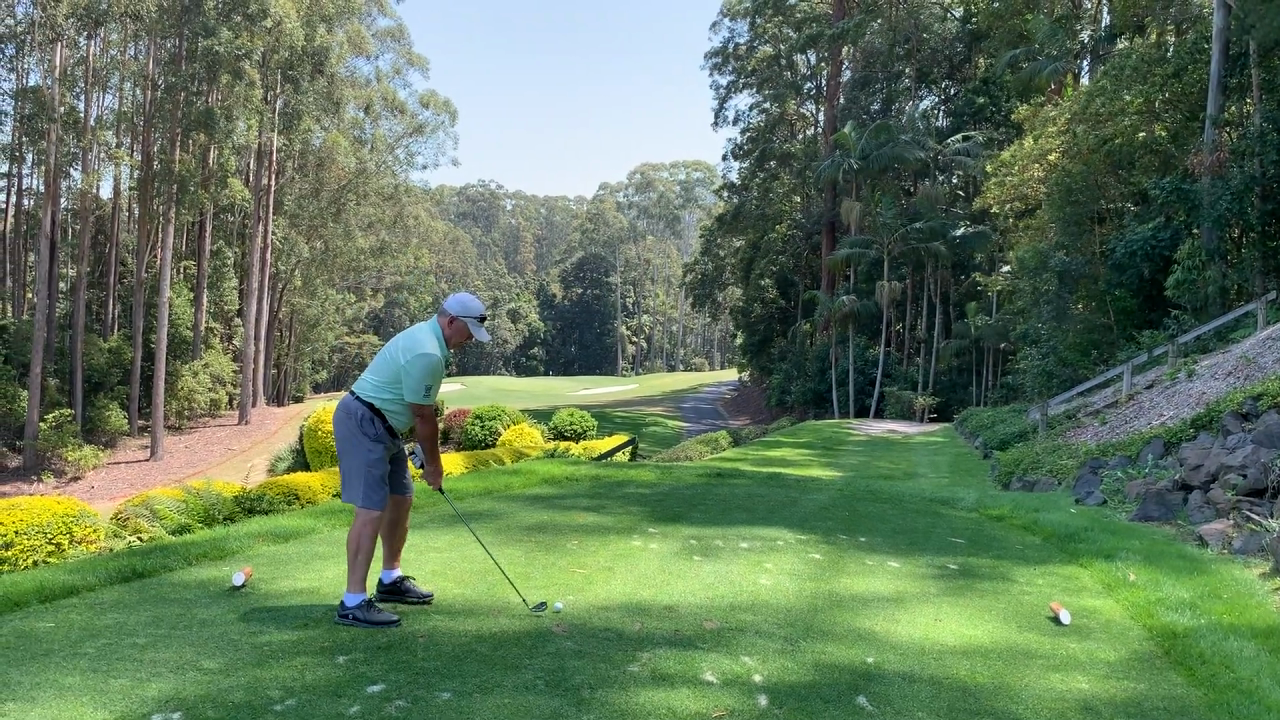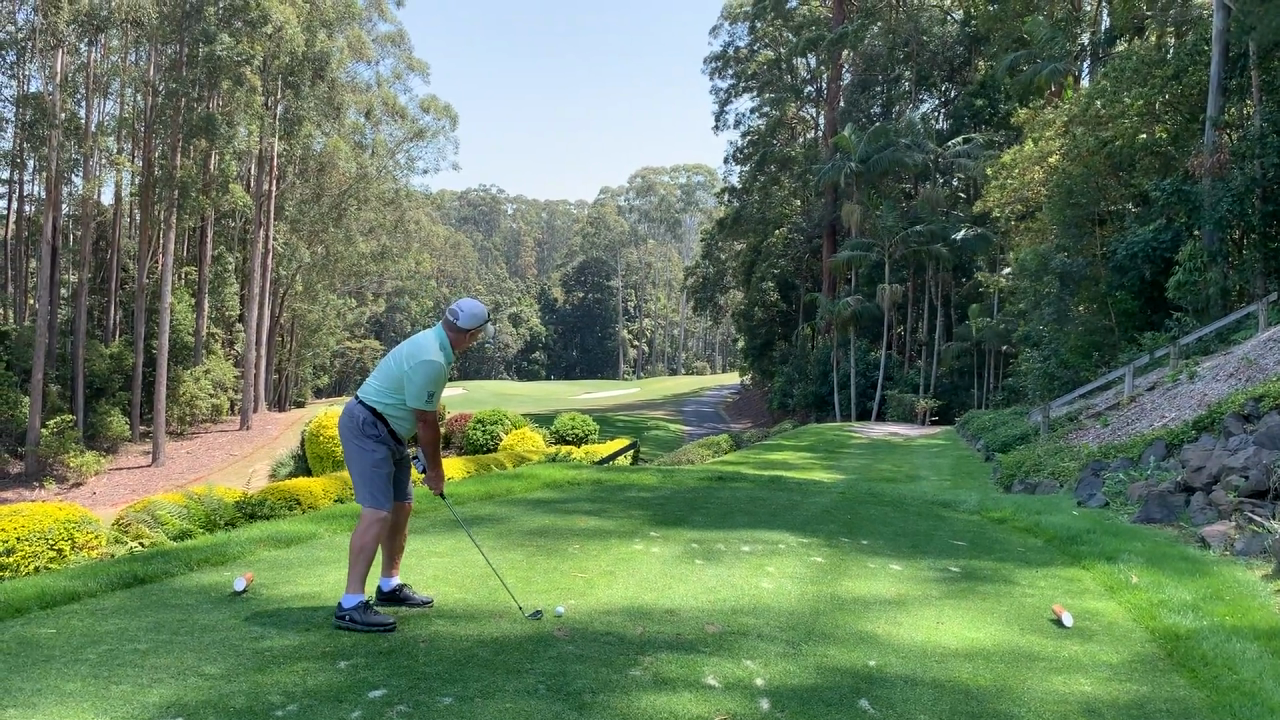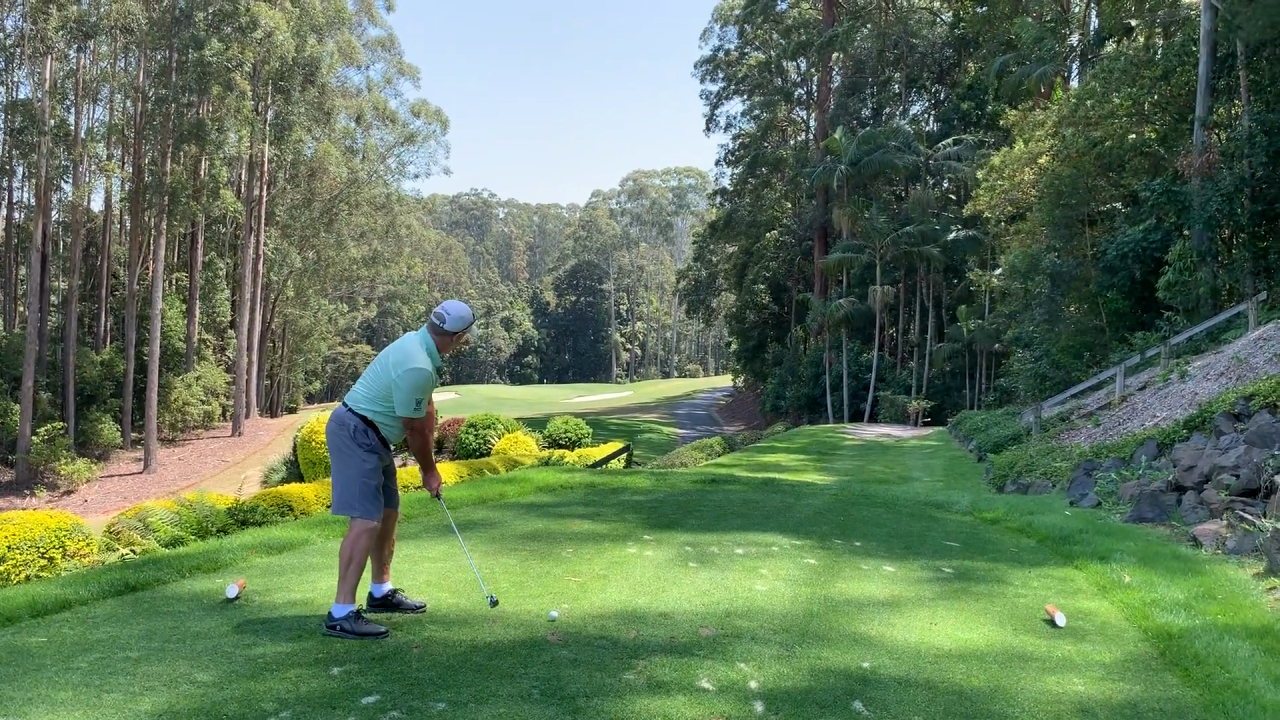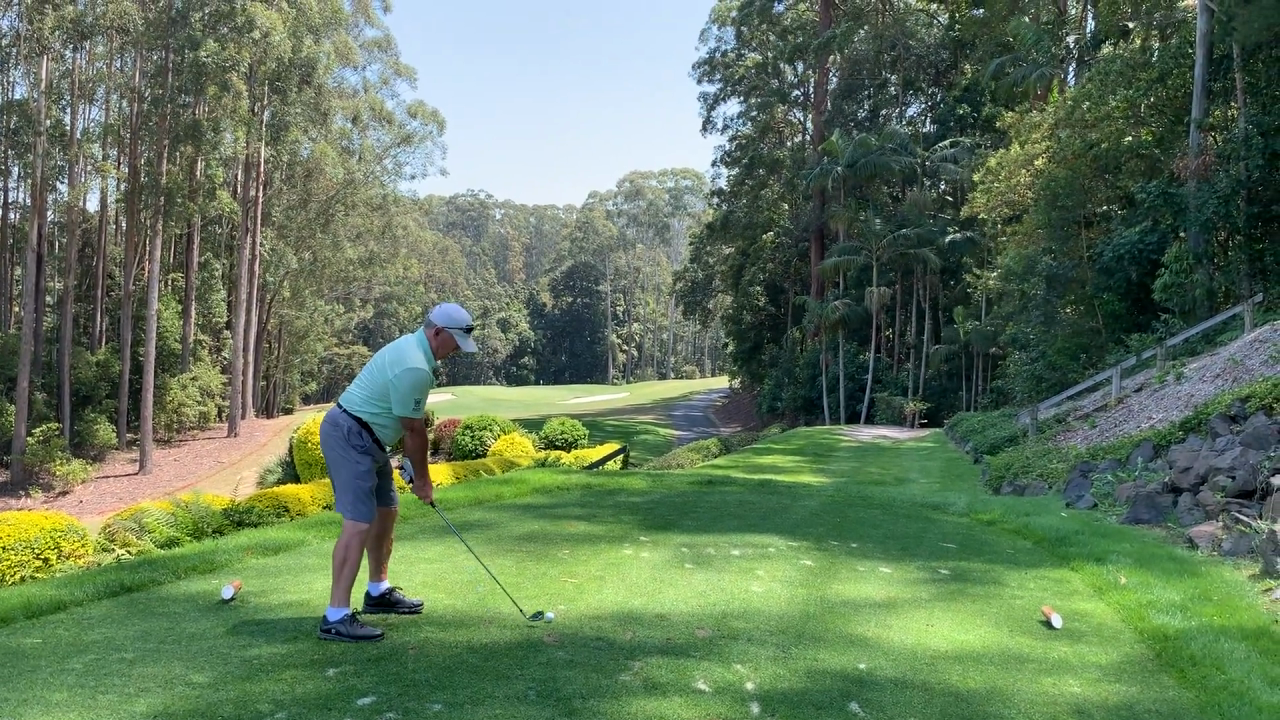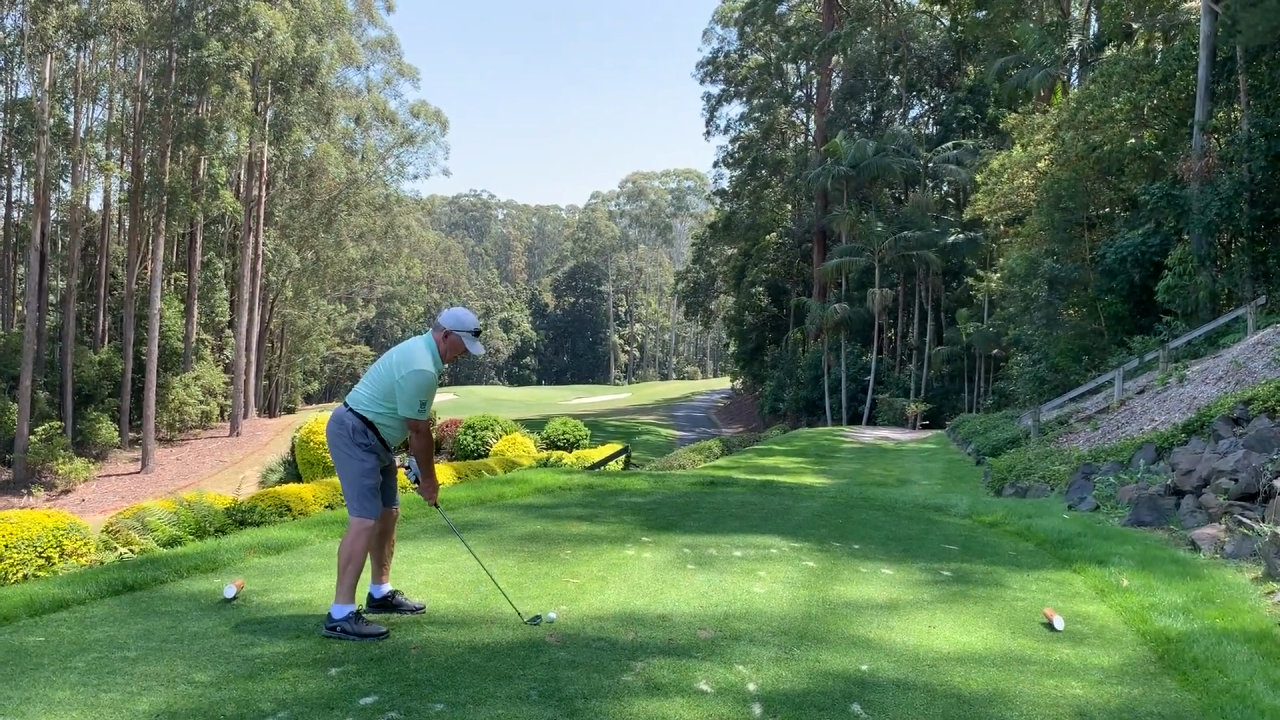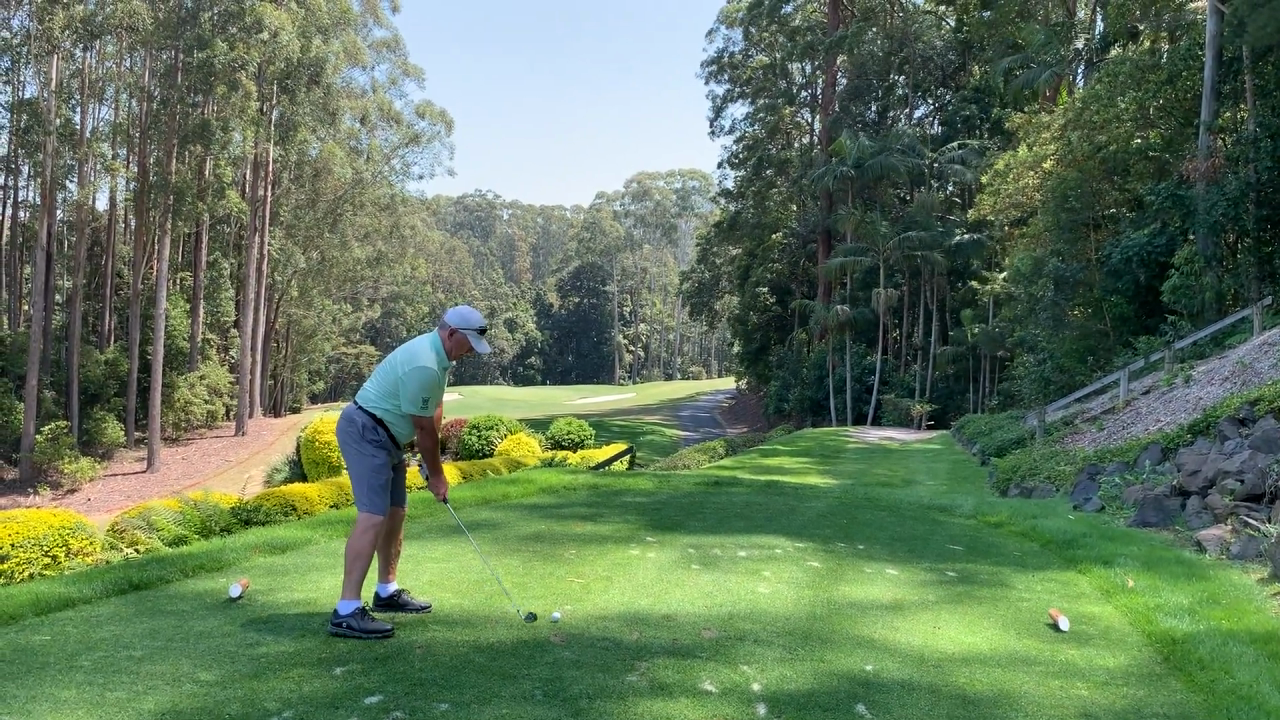
dt=0.5s
person 1, frame 1
left shoulder: (429, 337)
right shoulder: (426, 353)
left elbow: (423, 412)
right elbow: (423, 416)
left wrist: (423, 448)
right wrist: (433, 464)
left hip: (381, 425)
right hip: (363, 423)
left knee: (400, 499)
right knee: (372, 510)
left ankle: (391, 579)
right ankle: (353, 603)
person 1, frame 2
left shoulder: (434, 343)
right shoulder: (430, 360)
left elbow: (427, 416)
right elbow: (426, 421)
left wrist: (427, 455)
right wrist: (435, 469)
left hip: (386, 431)
right hip: (367, 428)
left knee: (400, 506)
right knee: (377, 512)
left ankle: (390, 586)
right ankle: (351, 603)
person 1, frame 3
left shoulder: (420, 346)
right shoulder: (416, 367)
left elbow: (425, 409)
right elbow: (414, 428)
left wrist: (429, 458)
right wrist: (429, 471)
left hip: (370, 436)
right hip: (356, 435)
left knee: (387, 513)
right knee: (366, 521)
left ankle: (381, 592)
right ankle: (341, 614)
person 1, frame 4
left shoulder: (416, 347)
right shoulder: (414, 368)
left elbow: (411, 424)
right elbow: (414, 430)
left wrist: (410, 461)
right wrist: (423, 479)
left hip: (365, 438)
right hip: (350, 436)
left knee: (385, 511)
right knee: (359, 523)
left ankle: (378, 591)
right ankle: (336, 617)
person 1, frame 5
left shoulder: (421, 348)
right shoulder: (421, 370)
left elbow: (417, 426)
right elbow: (419, 431)
left wrist: (417, 461)
right wrist: (429, 480)
left hip: (370, 436)
right hip: (355, 435)
left knee: (386, 513)
right knee: (364, 519)
left ankle: (380, 594)
right ankle: (341, 614)
person 1, frame 6
left shoulder: (436, 352)
right shoulder: (423, 366)
left elbow: (434, 412)
right elbow: (424, 428)
left wrist: (428, 462)
right wrist: (437, 475)
left hip: (383, 436)
right hip: (366, 432)
left knee: (394, 512)
right knee: (372, 516)
left ankle: (387, 592)
right ankle: (347, 610)
